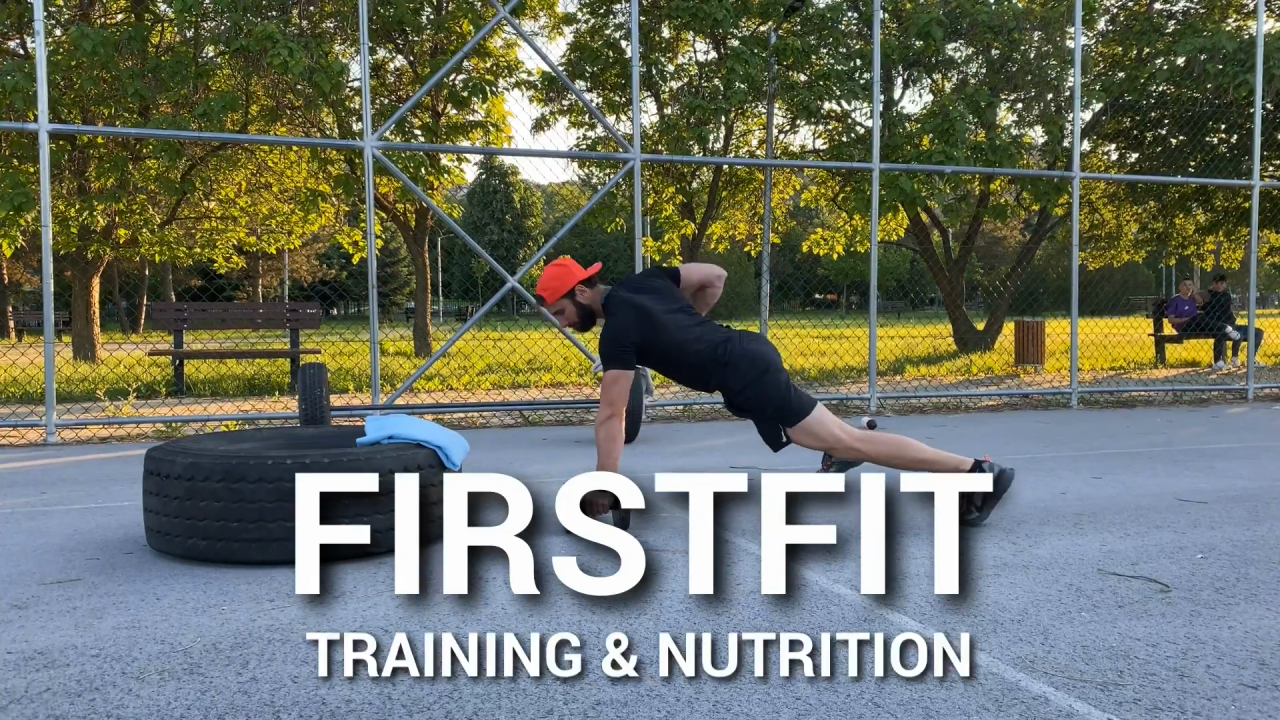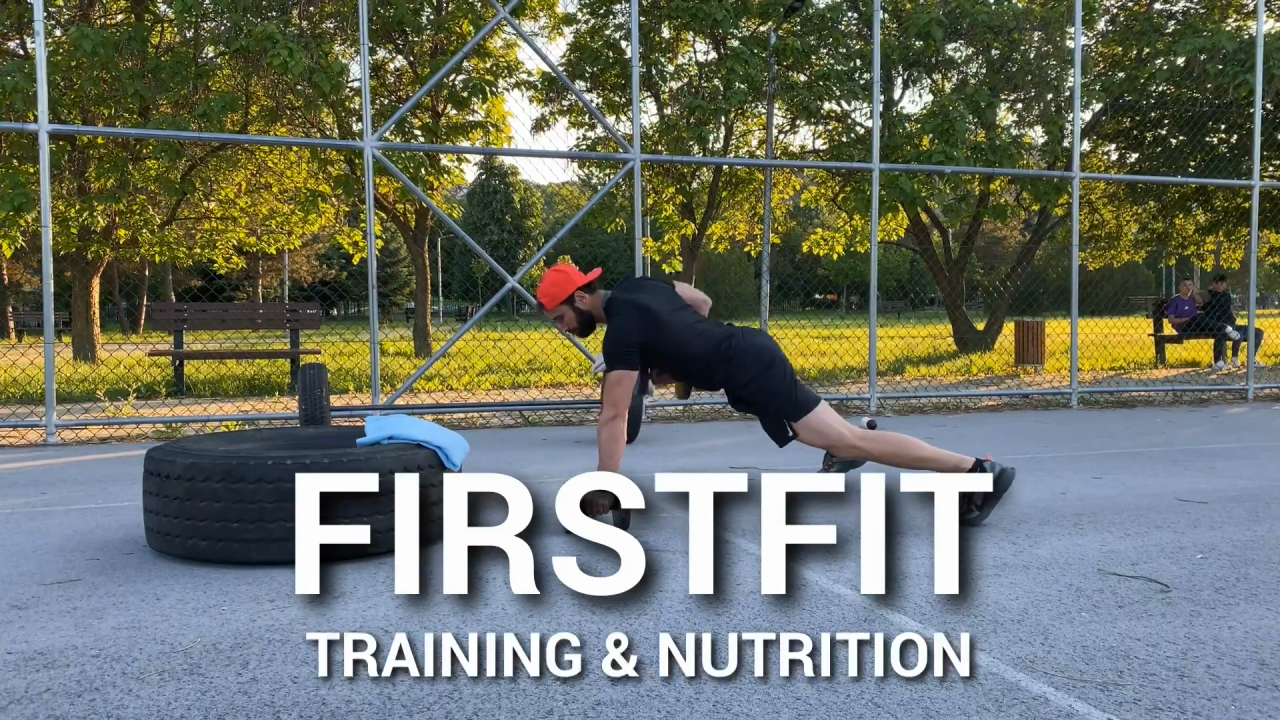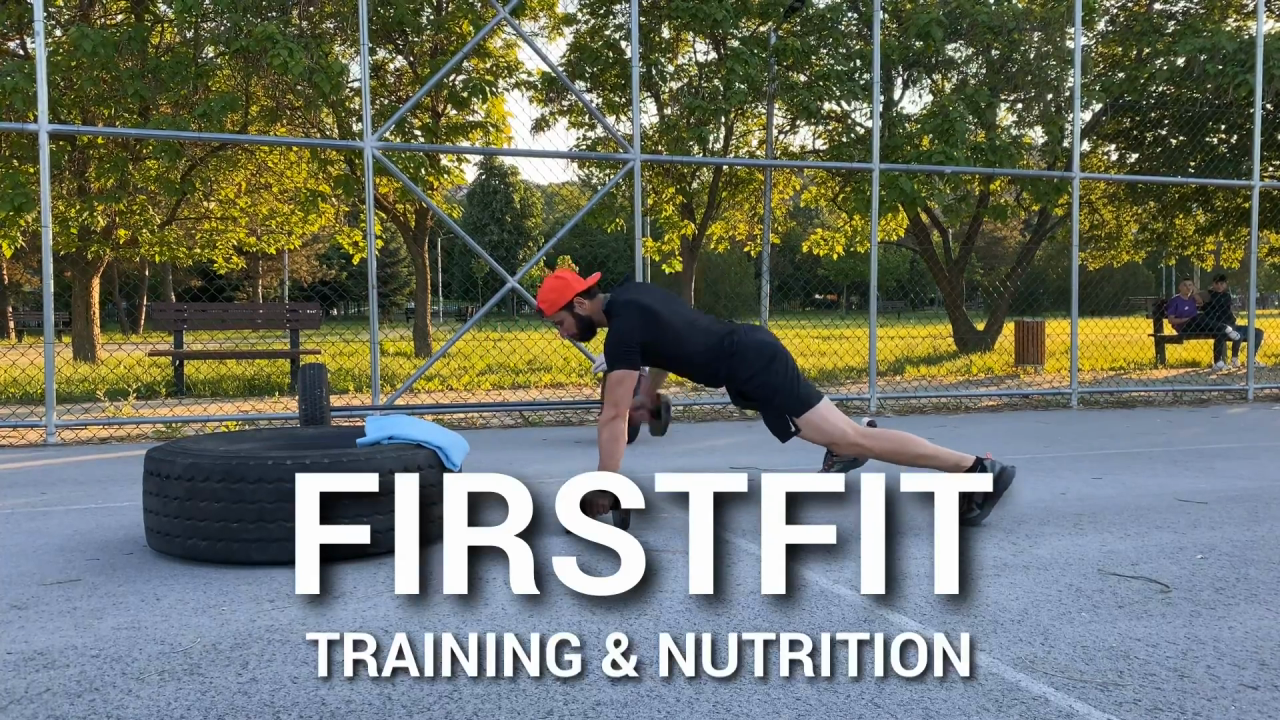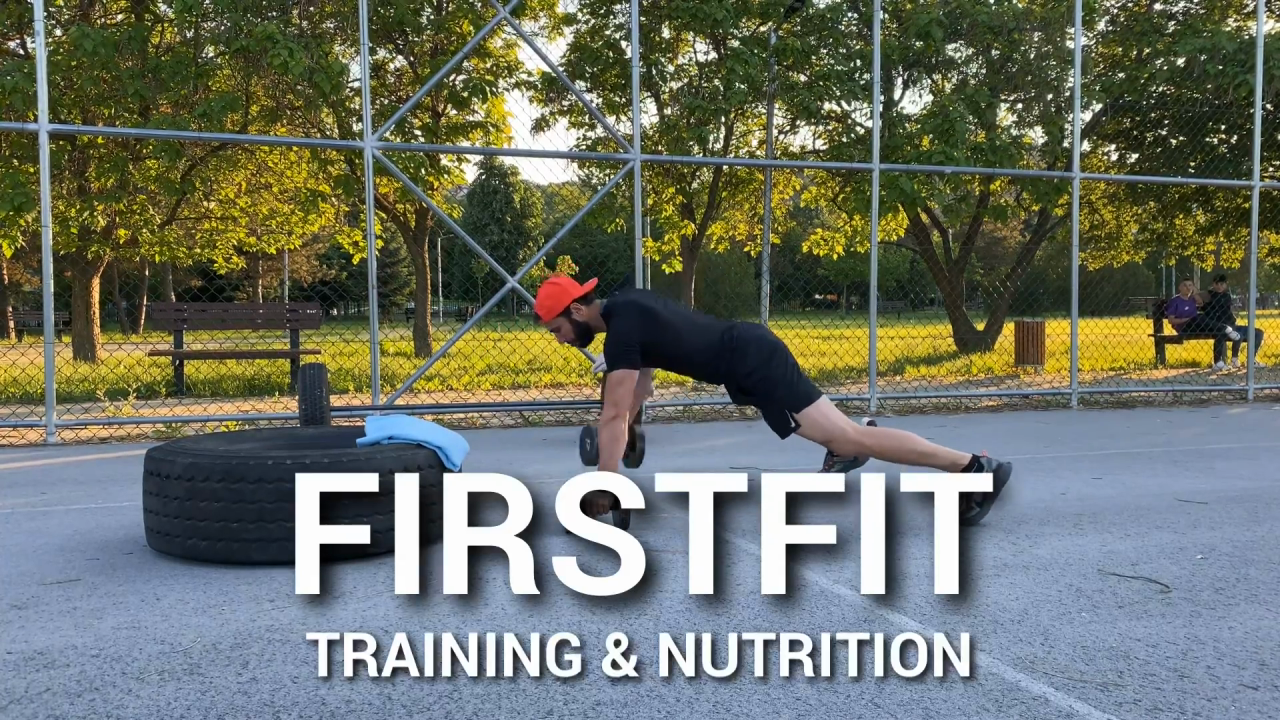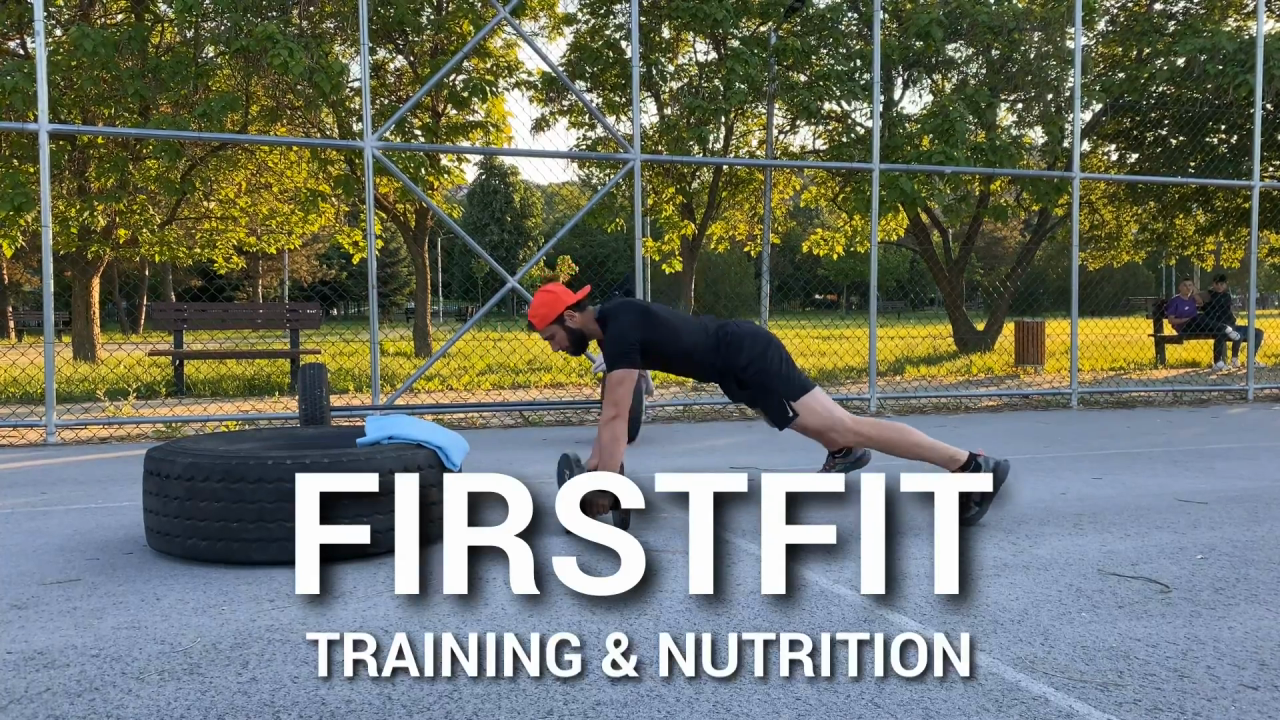
dt=0.1s
person 1, frame 1
left shoulder: (617, 328)
right shoulder: (642, 280)
left elbow: (611, 417)
right elbow: (716, 274)
left wrist: (604, 492)
left hip: (747, 375)
right hip: (748, 349)
left knee: (850, 440)
left ankle: (978, 472)
right ankle: (837, 454)
person 1, frame 2
left shoulder: (621, 329)
right shoulder: (636, 287)
left elbow: (613, 417)
right elbow: (700, 300)
left wrist: (605, 491)
left hip: (750, 370)
right hip: (751, 346)
left knee: (851, 438)
left ankle: (979, 471)
right ankle: (838, 452)
person 1, frame 3
left shoulder: (621, 329)
right shoulder: (629, 295)
left elbow: (613, 416)
left wrist: (605, 490)
right wrist: (651, 389)
left hip: (755, 366)
right hip: (752, 347)
left knee: (853, 435)
left ankle: (980, 470)
right ankle: (841, 452)
person 1, frame 4
left shoulder: (621, 330)
right shoulder: (625, 303)
left elbow: (612, 415)
right elbow: (653, 355)
left wrist: (605, 489)
right wrist: (632, 411)
left hip: (753, 362)
right hip: (750, 343)
left knee: (851, 434)
left ankle: (976, 468)
right ankle: (841, 452)
person 1, frame 5
left shoulder: (618, 331)
right shoulder: (610, 321)
left elbow: (616, 415)
right elbow: (613, 403)
left wrist: (608, 490)
right wrist: (593, 464)
left hip: (752, 359)
right hip: (742, 360)
left knee: (844, 424)
right knee: (776, 415)
left ankle: (973, 467)
right ankle: (844, 452)
